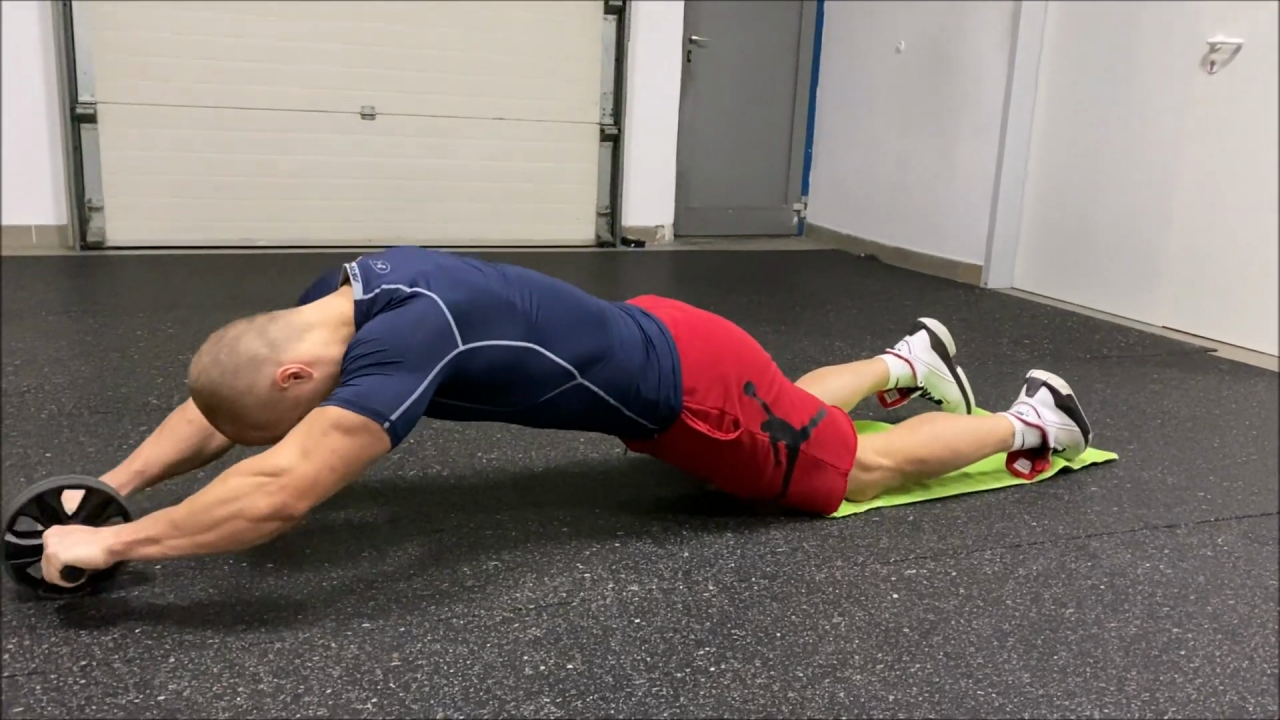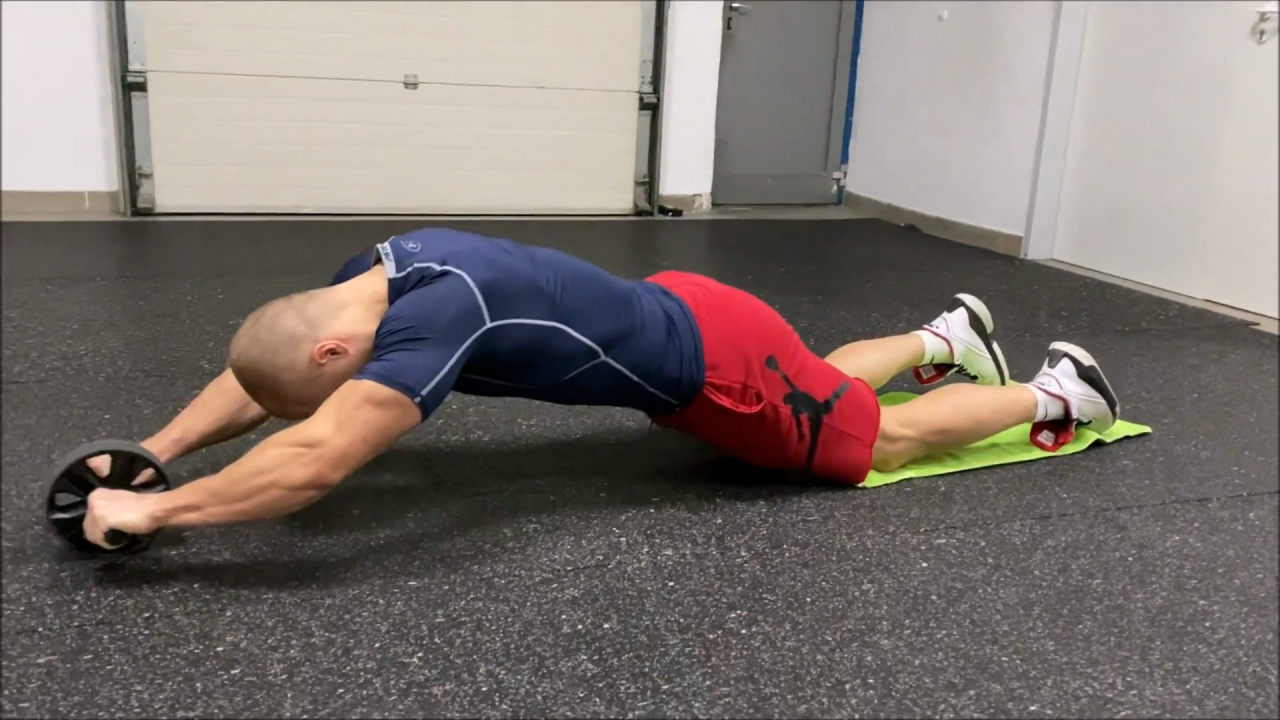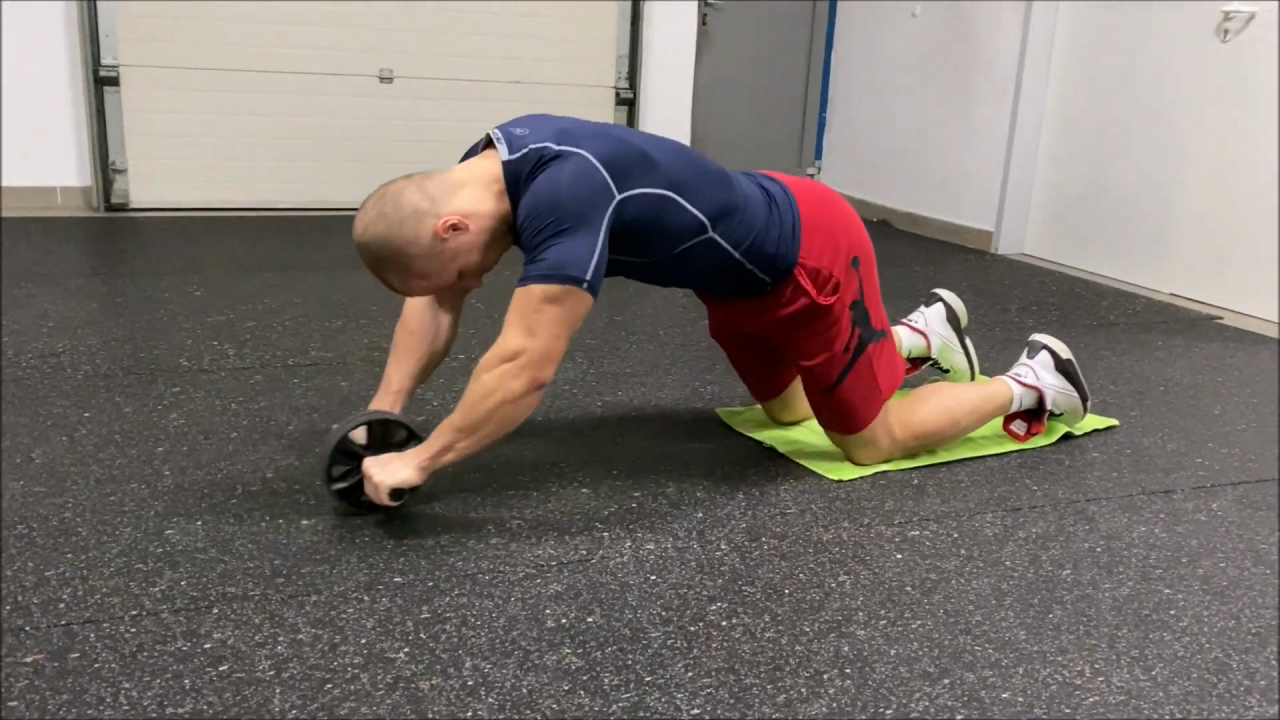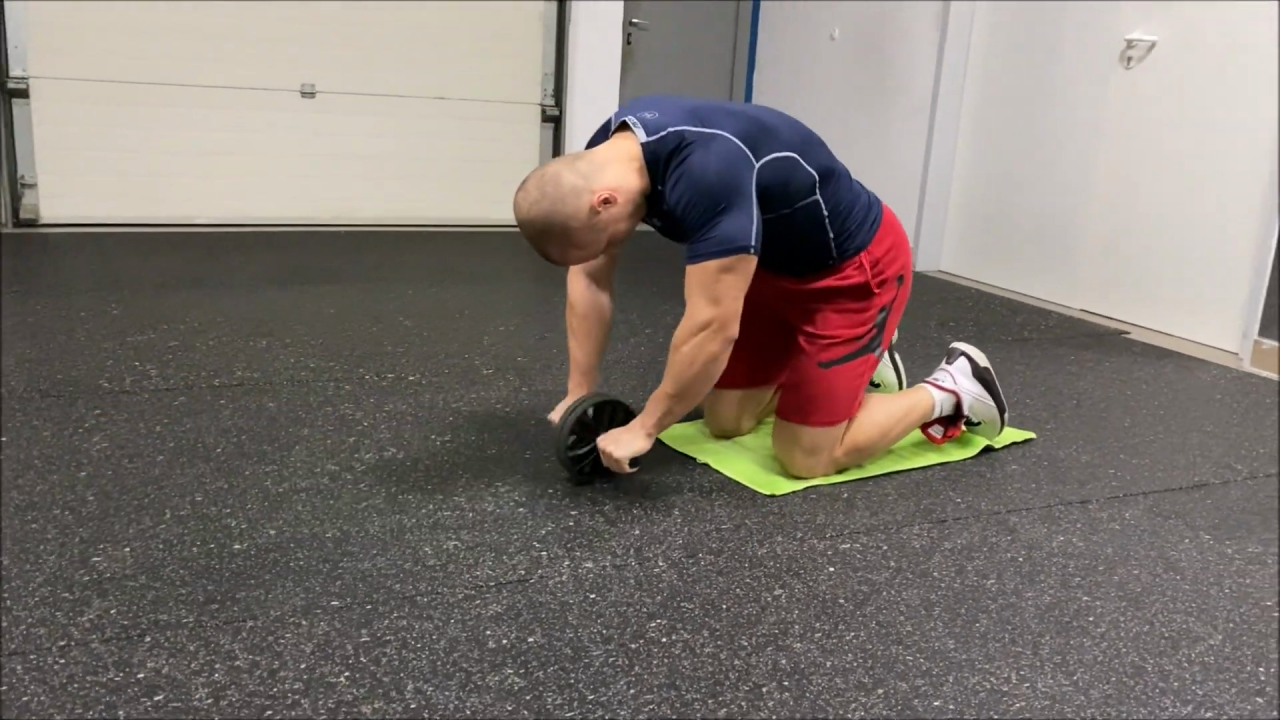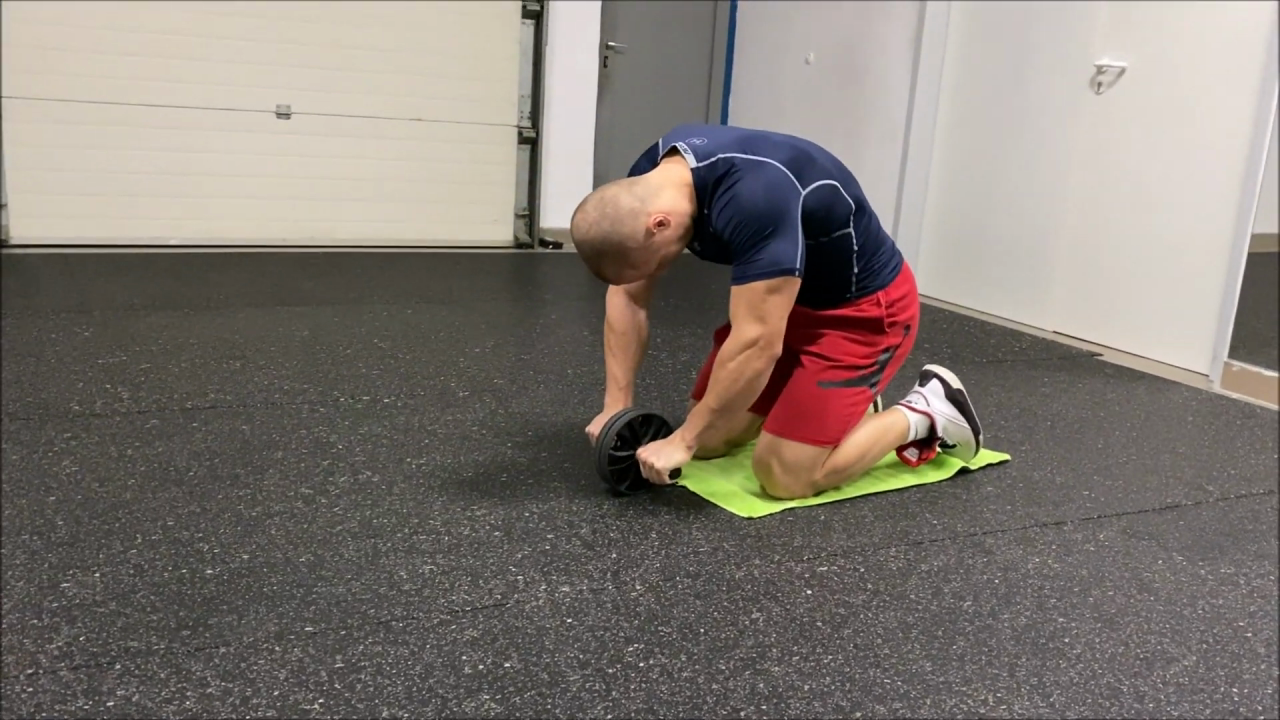
dt=0.7s
person 1, frame 1
left shoulder: (402, 334)
right shoulder: (343, 296)
left elbow: (283, 490)
right elbow: (217, 408)
left wrist: (114, 544)
right wrist: (111, 485)
left hip: (688, 383)
right hip: (648, 343)
left knee: (856, 470)
right knee: (793, 420)
left ankle: (1030, 420)
right ankle: (908, 360)
person 1, frame 2
left shoulder: (433, 313)
right shoulder: (371, 273)
left elbow: (315, 461)
right elbow: (256, 375)
left wrist: (155, 511)
right wrist: (154, 451)
left hip: (712, 358)
right hip: (672, 316)
left knee: (881, 439)
right knee: (820, 390)
left ankle: (1053, 392)
right ankle: (945, 335)
person 1, frame 3
left shoulder: (561, 196)
right shoulder: (487, 169)
left elbow: (524, 367)
right elbow: (435, 305)
left wrist: (418, 461)
right wrist: (384, 410)
left hip: (807, 254)
right hip: (754, 249)
left knee: (871, 439)
right knee: (787, 411)
left ankle: (1030, 384)
right ankle: (921, 332)
person 1, frame 4
left shoulder: (707, 171)
right shoulder: (606, 155)
left elbow: (713, 326)
right elbow: (588, 281)
left wrist: (644, 429)
right wrist: (579, 392)
left hip: (856, 266)
right hip: (778, 263)
left knee: (805, 457)
right knee: (725, 422)
left ankle: (948, 390)
right ankle: (856, 360)
person 1, frame 5
left shoulder: (755, 198)
right shoulder: (648, 184)
left elbow: (757, 343)
right elbow: (627, 298)
left wrist: (681, 441)
right wrist: (616, 406)
left hip: (864, 307)
right hip: (786, 298)
left knee: (783, 474)
right knee: (709, 441)
left ankle: (922, 413)
right ankle: (836, 392)
